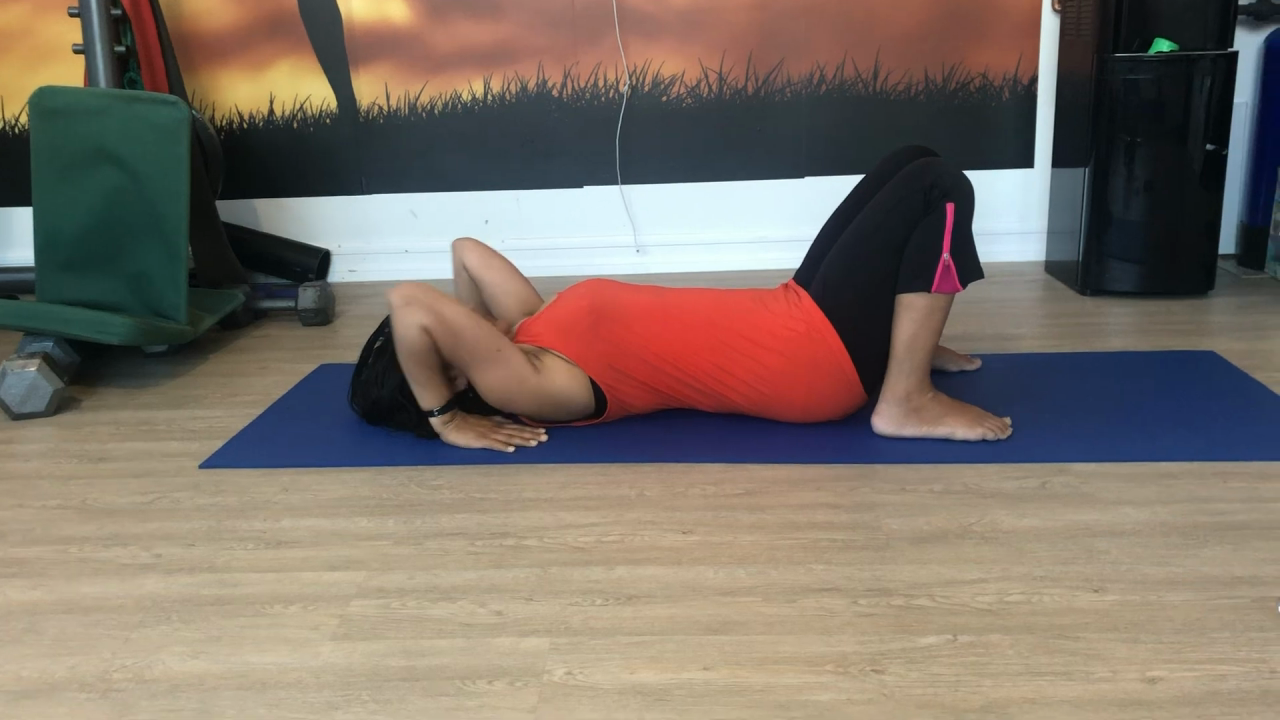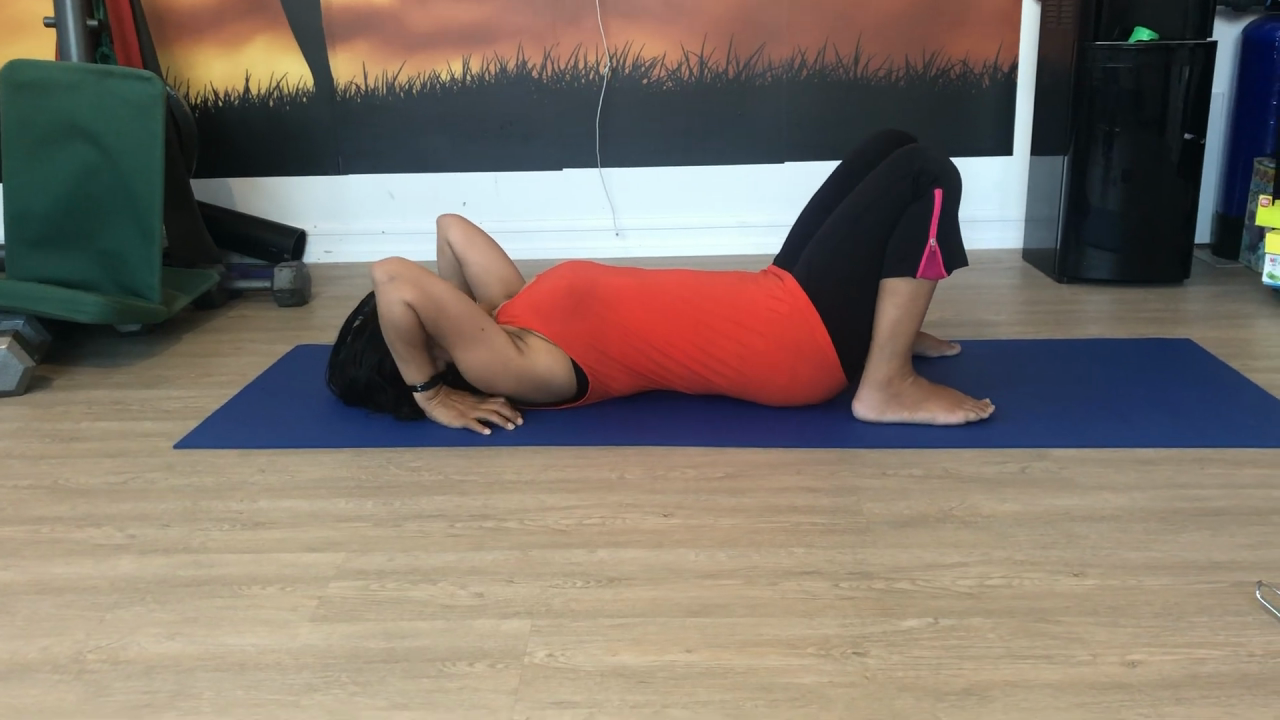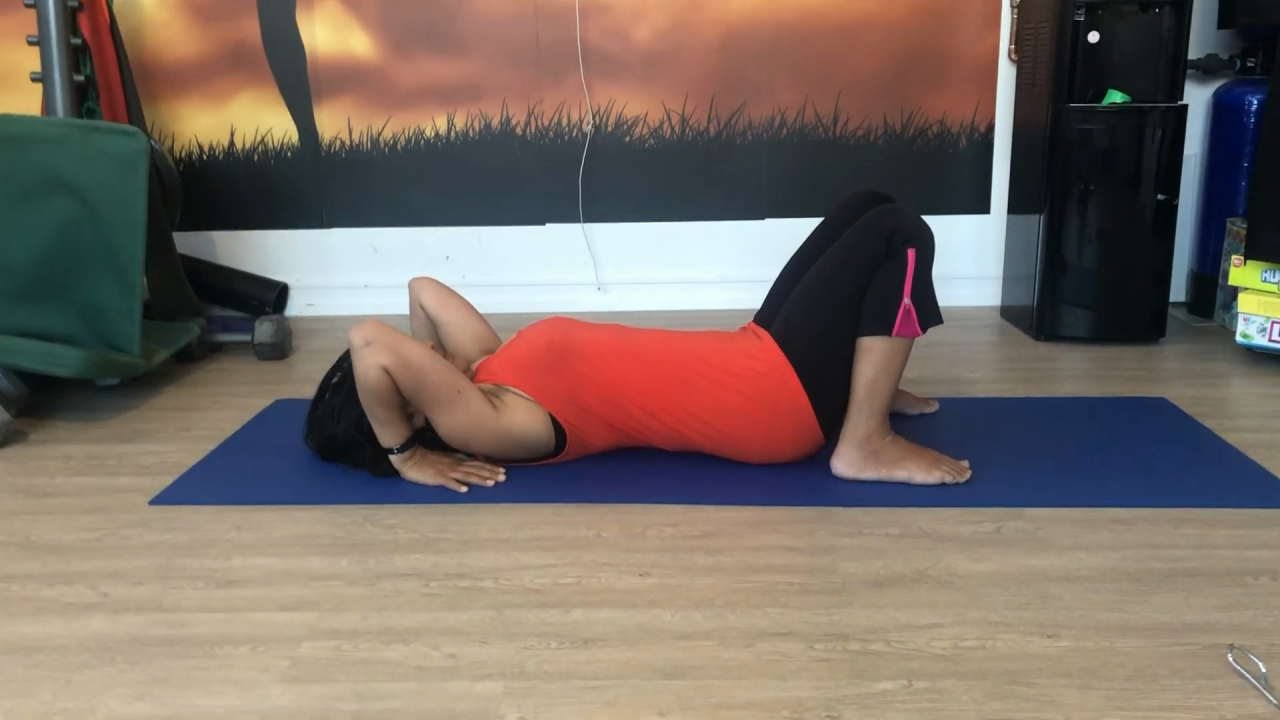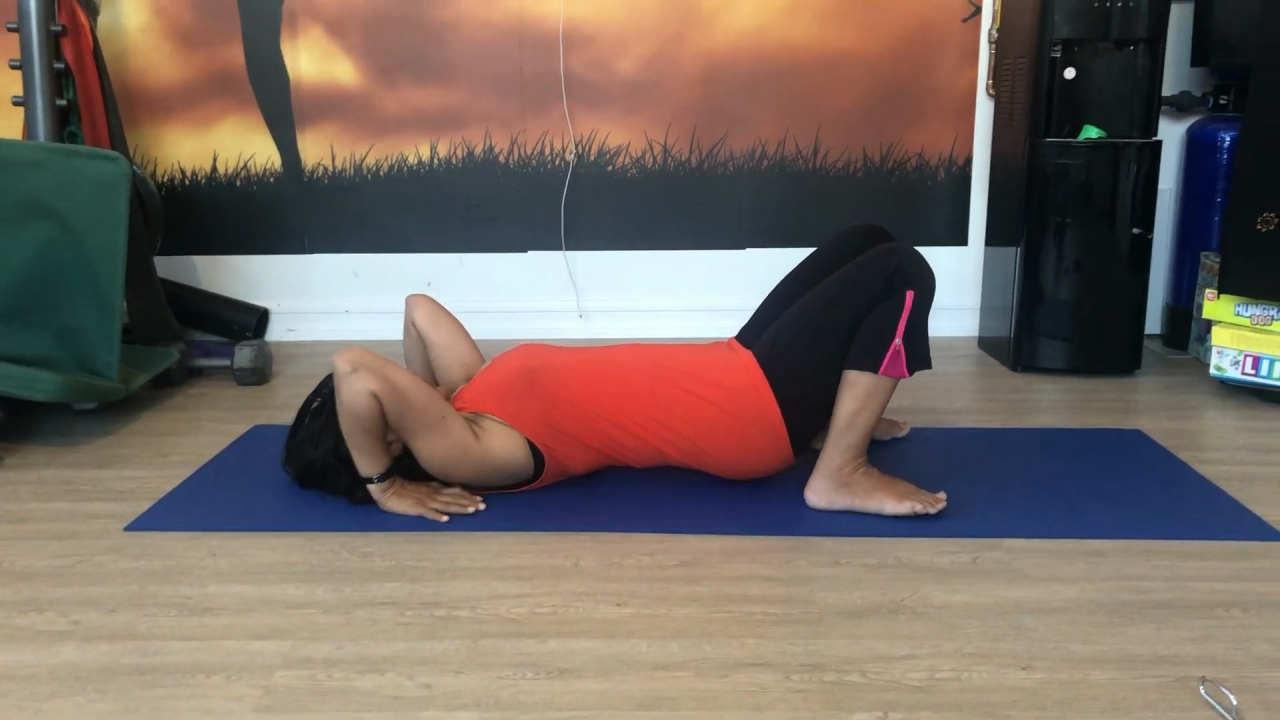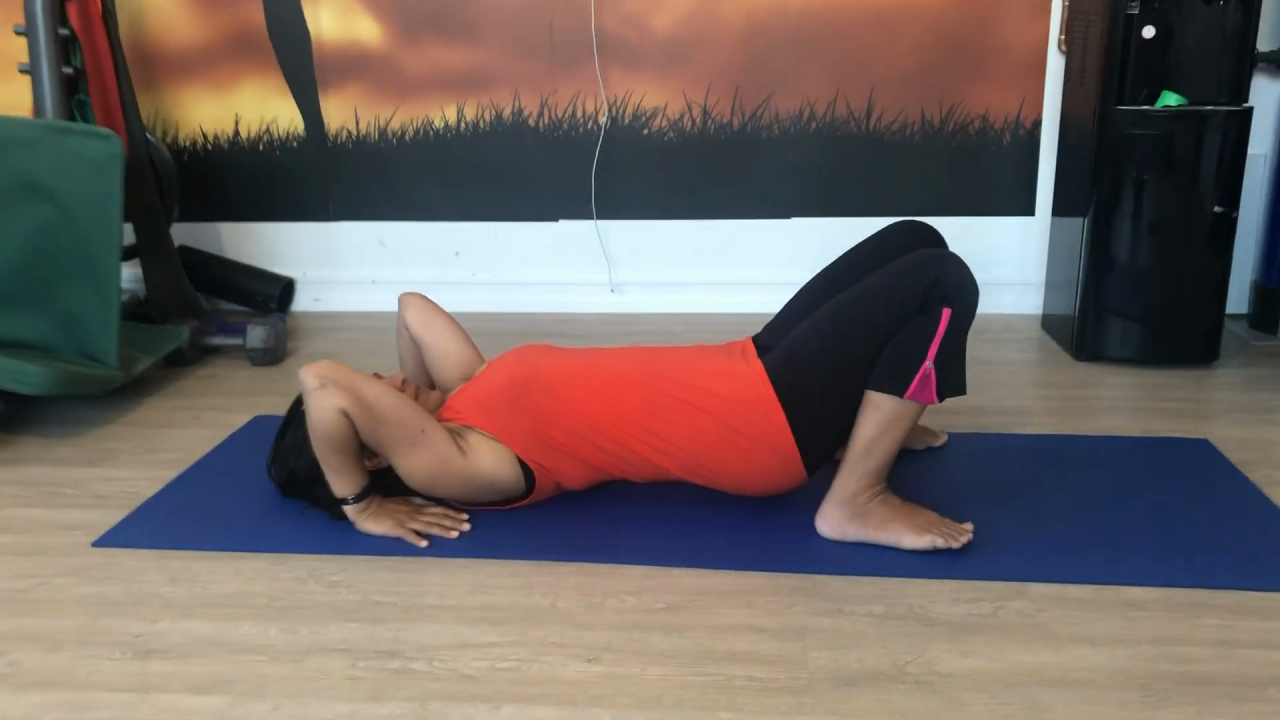
dt=1s
person 1, frame 1
left shoulder: (524, 335)
right shoulder: (524, 385)
left elbow: (468, 250)
right wrist: (446, 420)
left hip: (799, 320)
right hip: (817, 363)
left knee: (914, 165)
right knee: (940, 189)
left ankle: (910, 342)
right ankle: (907, 401)
person 1, frame 2
left shoulder: (507, 315)
right shoulder: (507, 367)
left elbow: (454, 226)
right wrist: (432, 396)
left hip: (780, 301)
right hip: (799, 347)
left knee: (892, 149)
right knee: (927, 174)
left ankle: (889, 324)
right ankle: (888, 387)
person 1, frame 3
left shoulder: (485, 370)
right shoulder: (484, 424)
left elbow: (422, 289)
right wrist: (406, 457)
left hip: (757, 362)
right hip: (773, 404)
left knee: (870, 209)
right knee: (900, 234)
left ankle: (867, 386)
right ankle: (866, 445)
person 1, frame 4
left shoulder: (463, 396)
right shoulder: (461, 455)
left elbow: (420, 306)
left hip: (737, 372)
right hip: (750, 414)
left knee: (869, 245)
right knee: (902, 273)
left ankle: (837, 417)
right ankle: (841, 476)
person 1, frame 5
left shoulder: (460, 401)
right shoulder: (453, 467)
left elbow: (415, 306)
left hip: (748, 374)
right hip: (760, 420)
left knee: (914, 244)
right knee: (942, 282)
left ankle: (864, 427)
right ankle: (856, 502)
